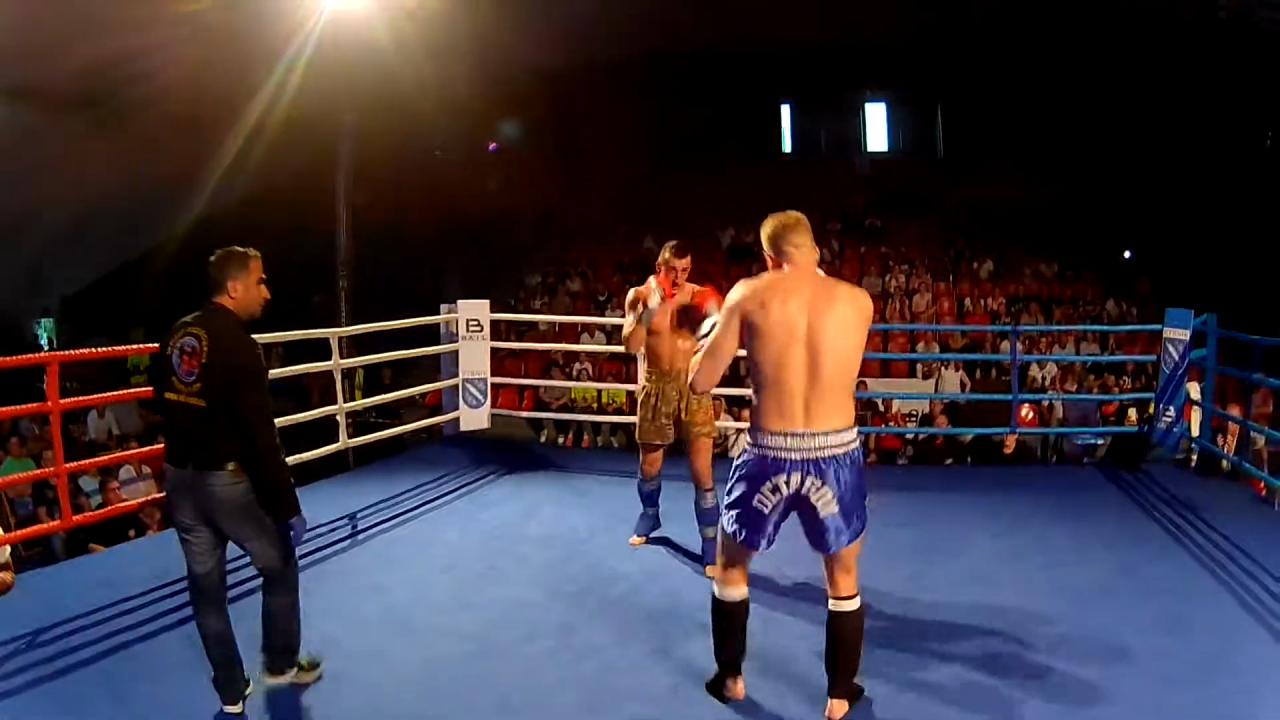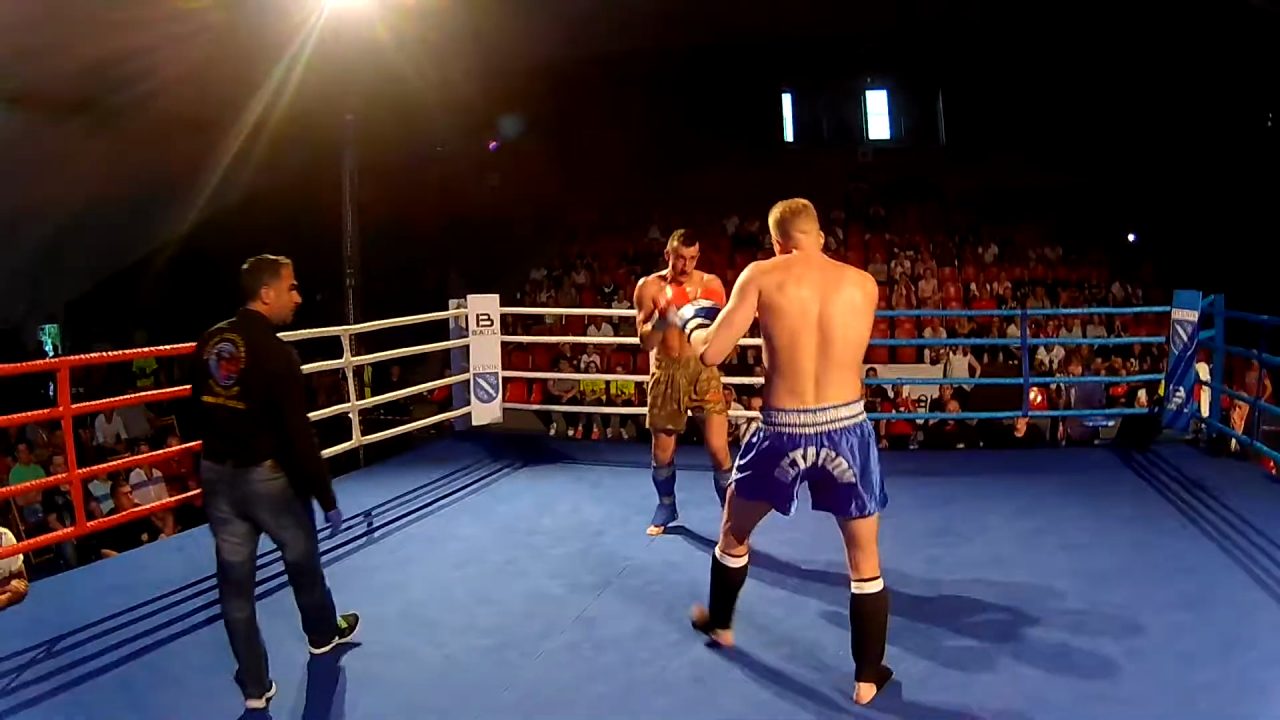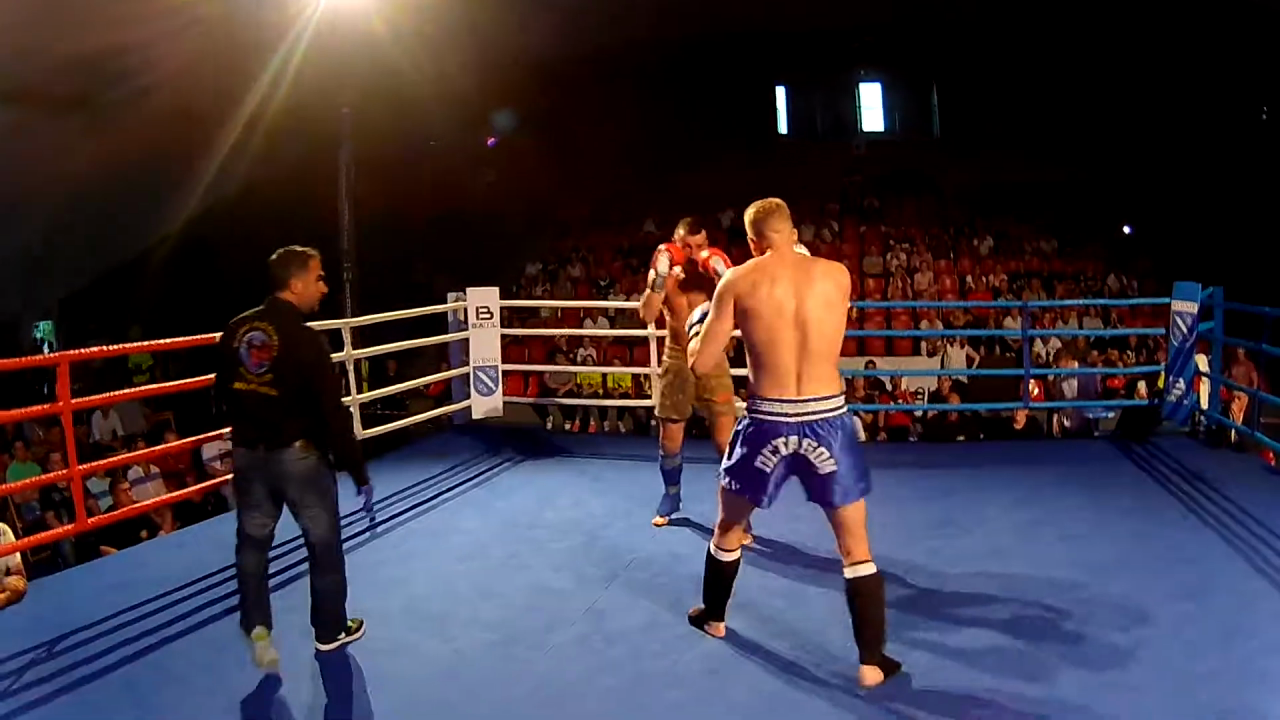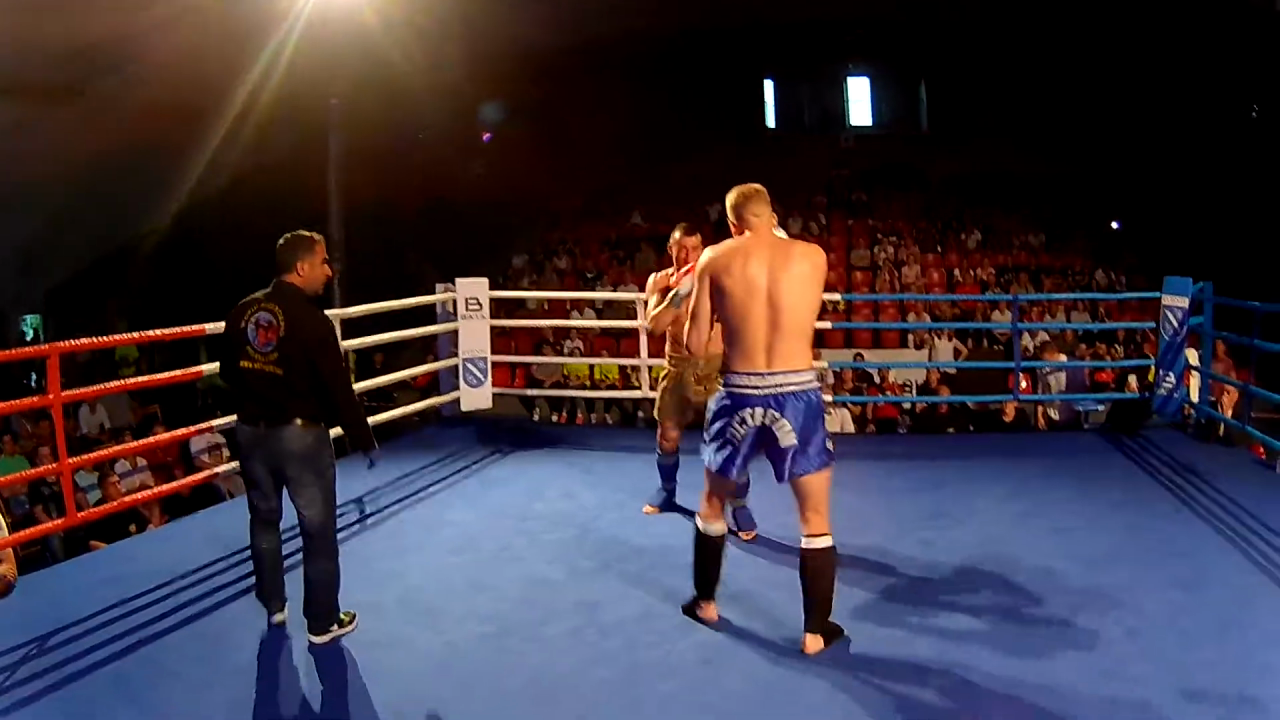
dt=0.2s
person 1, frame 1
left shoulder: (749, 295)
right shoulder: (858, 302)
left elbow: (700, 381)
left wrist: (716, 336)
left hip: (770, 457)
right hip: (837, 455)
left knee: (732, 564)
right knee: (843, 580)
left ankle: (730, 677)
person 1, frame 2
left shoulder: (761, 276)
right shoulder: (864, 284)
left elbow: (711, 354)
left wrist: (690, 319)
left hip: (782, 432)
right hip: (847, 429)
left knee: (734, 532)
right knee: (865, 562)
left ankle: (720, 623)
right ankle: (867, 676)
person 1, frame 3
left shoulder: (738, 280)
right shoulder: (837, 275)
left elbow: (702, 363)
left wrist: (698, 327)
left hip: (767, 423)
right hip: (827, 420)
left knee: (729, 526)
right knee: (855, 548)
left ankle: (713, 616)
right ankle: (872, 660)
person 1, frame 4
left shoulder: (715, 259)
right shoulder: (813, 257)
left elbow: (697, 346)
left hip: (740, 397)
right hip: (797, 395)
left knee: (714, 503)
right knee: (815, 519)
left ankle: (705, 601)
right ankle: (817, 630)
person 2, frame 1
left shoulder: (176, 337)
right shoulder: (239, 347)
right elbow: (260, 437)
right wrist: (290, 506)
left hip: (181, 479)
right hip: (233, 481)
left knee: (206, 587)
right knee: (279, 570)
left ankle: (231, 690)
right ankle: (281, 664)
person 2, frame 2
left shoulder: (210, 341)
right shoulder: (275, 353)
left elbow: (202, 408)
right elbow: (298, 435)
right wrist: (327, 498)
left hip: (218, 474)
right hip: (269, 477)
left knee: (234, 579)
right knee: (303, 564)
left ankle: (254, 685)
right ankle: (323, 634)
person 2, frame 3
left shoulder: (237, 330)
right shoulder: (306, 342)
left elbow: (225, 393)
right elbow: (333, 416)
right wrist: (360, 475)
left hip: (248, 455)
right hip: (300, 457)
left knee: (252, 544)
right knee: (323, 546)
left ankle: (258, 627)
right ankle: (330, 630)
person 2, frame 4
left shoulder: (244, 311)
right shoulder: (312, 322)
left elbow: (229, 372)
right elbow: (339, 392)
right wrist: (366, 442)
left hip: (252, 433)
right hip: (300, 436)
left knee: (264, 519)
right knee: (318, 531)
left ankle: (273, 604)
right ankle: (322, 622)
person 3, frame 1
left shoulder: (700, 296)
right shoulder: (640, 295)
right elbow: (631, 345)
right wrist: (647, 310)
left hip: (694, 386)
right hip: (656, 386)
left knee: (702, 473)
right knee: (649, 465)
left ankle: (711, 545)
right ankle: (650, 515)
person 3, frame 2
left shoulder: (711, 284)
right shoulder: (648, 287)
right elbow: (646, 342)
right wrist: (660, 318)
left hip: (703, 370)
right hip: (666, 372)
left knee: (719, 451)
right knee: (662, 452)
right ankle: (667, 506)
person 3, frame 3
left shoulder: (715, 268)
right shoulder: (661, 271)
right elbow: (646, 316)
right wrist: (659, 277)
left hip: (712, 360)
right hip: (676, 361)
left knee: (725, 443)
right knee: (669, 440)
right ankle: (671, 496)
person 3, frame 4
right shoulder: (659, 281)
right elbow: (653, 326)
right wrist: (678, 293)
left hip: (714, 366)
right hip: (678, 368)
right knee: (667, 438)
left ankle: (740, 508)
right ankle: (667, 490)
